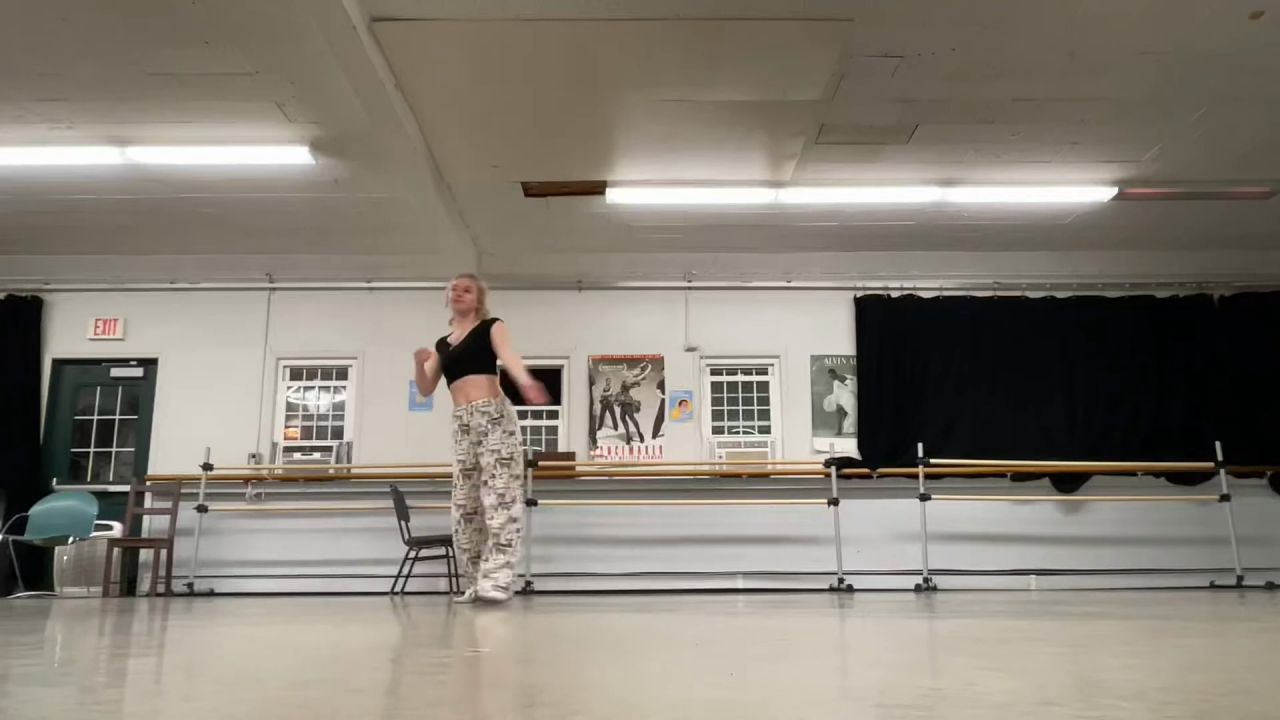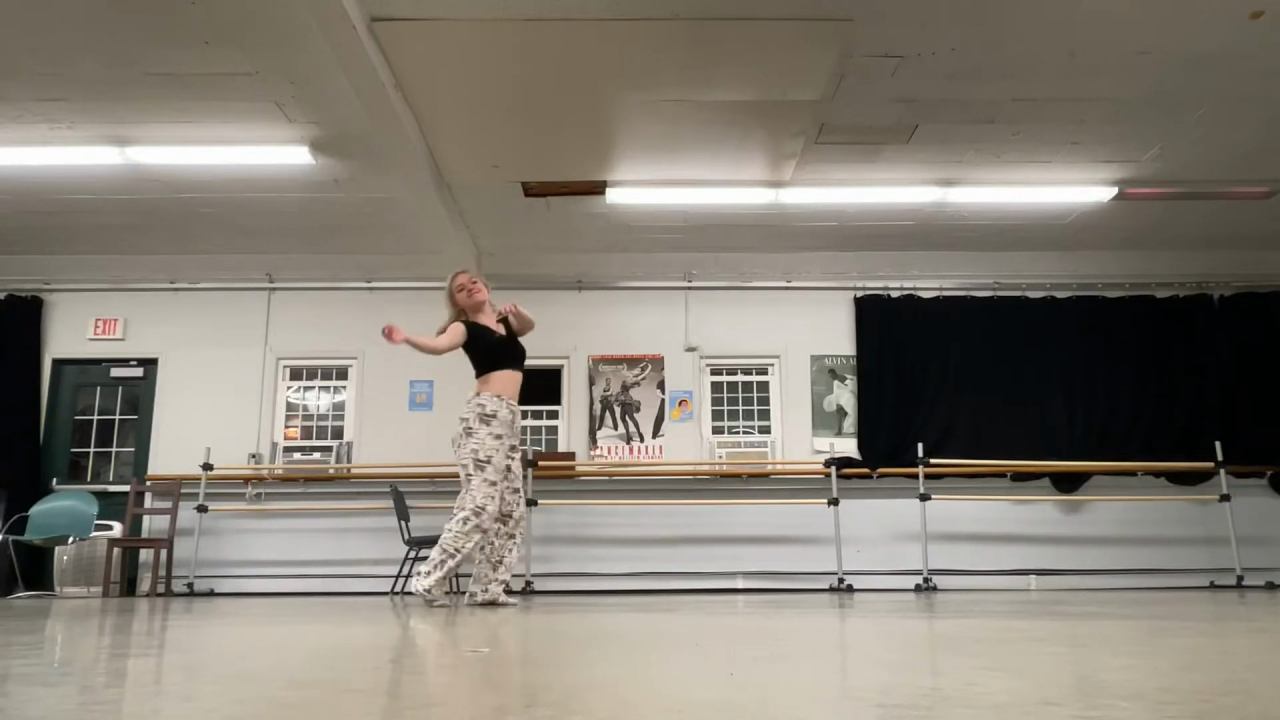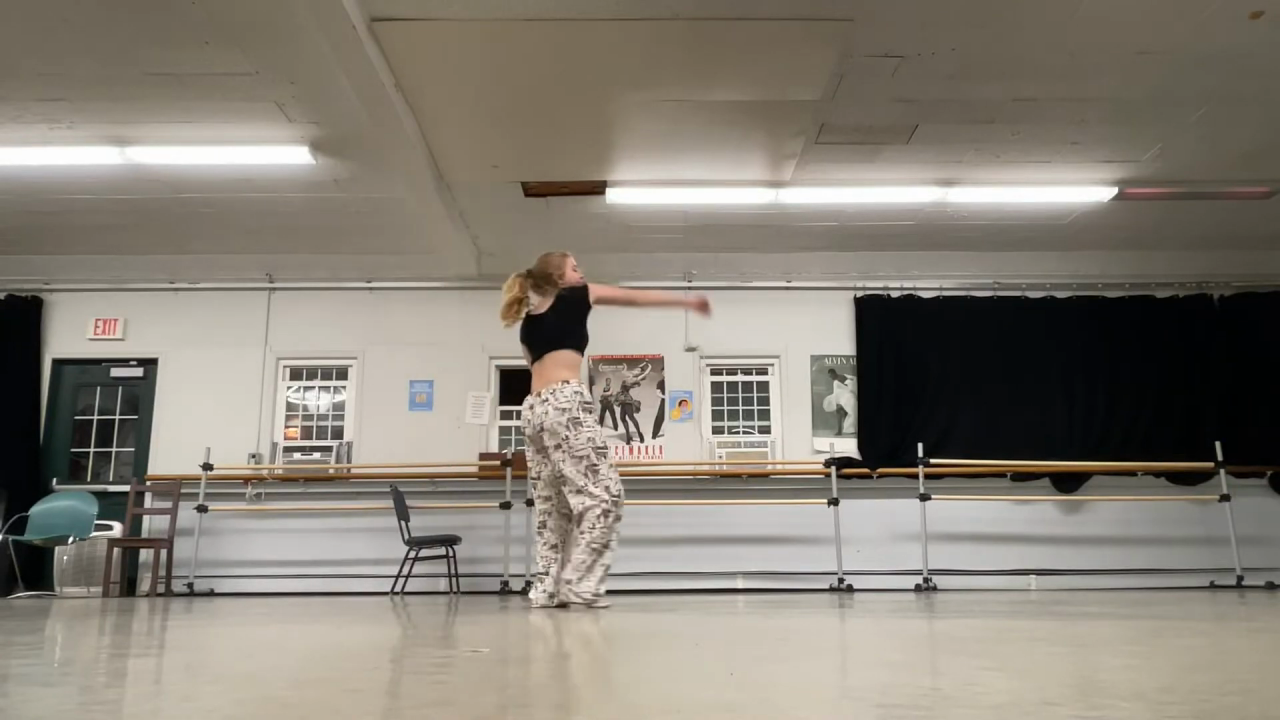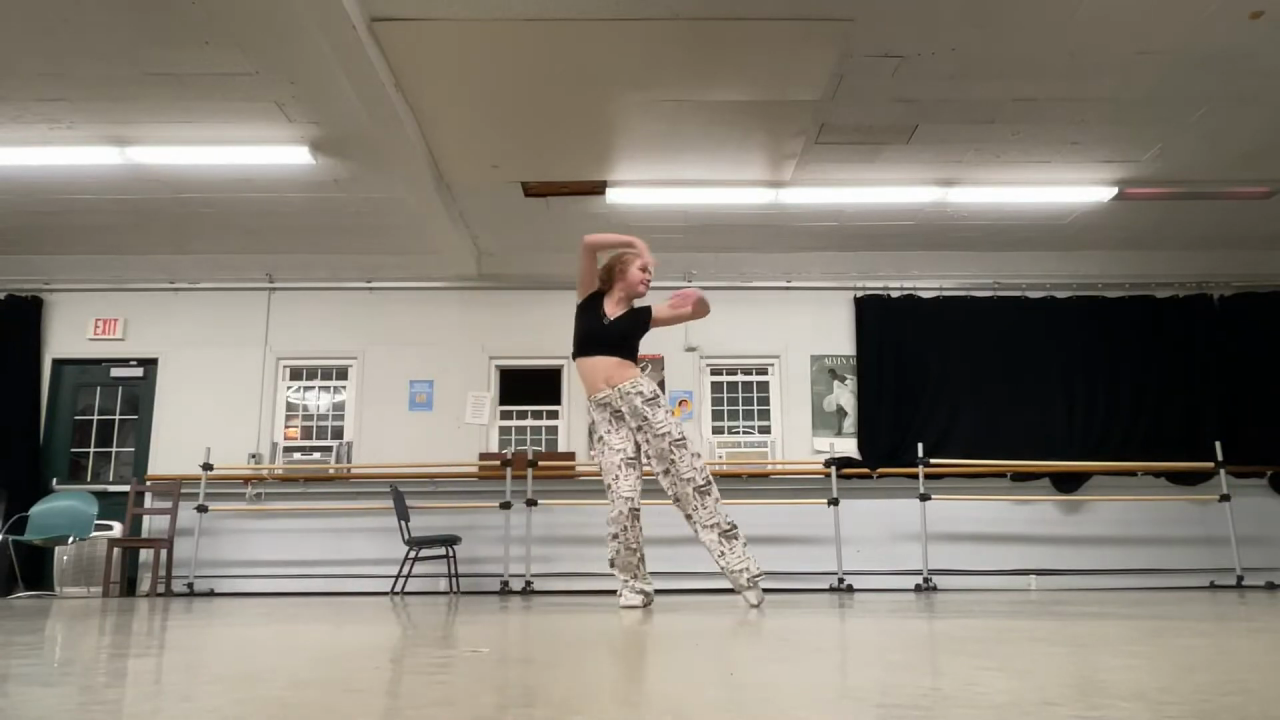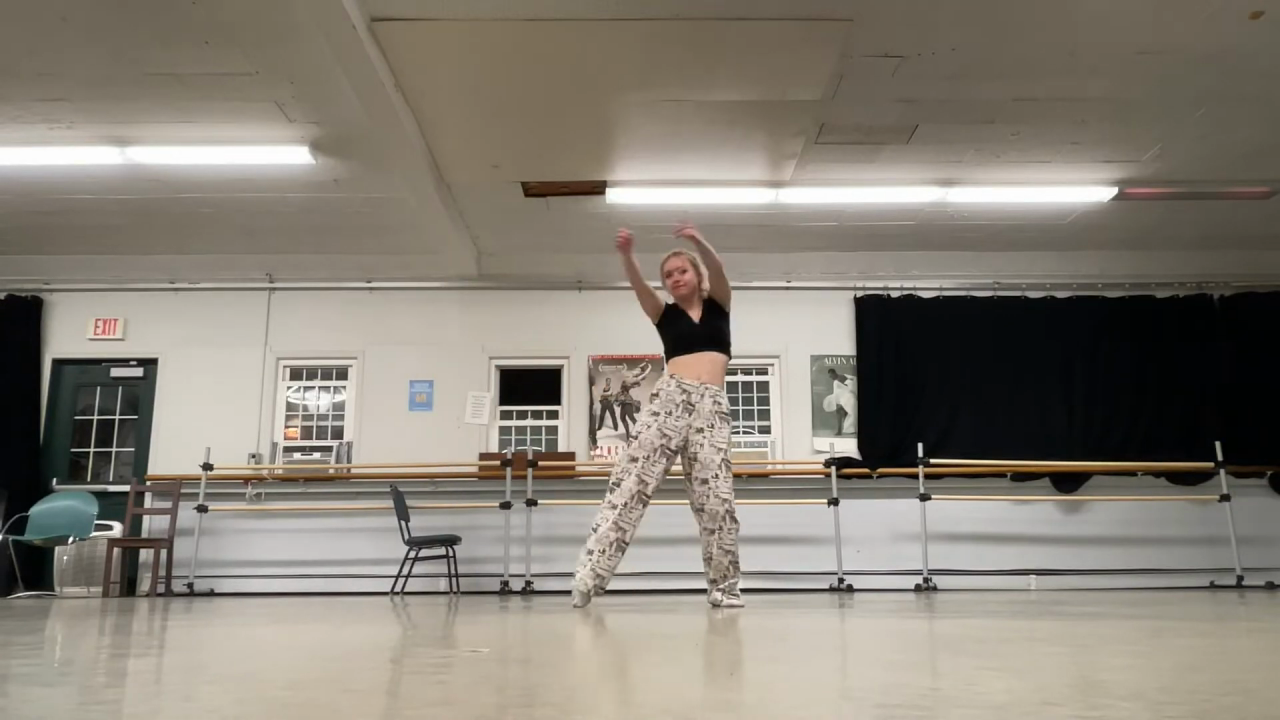
dt=1s
person 1, frame 1
left shoulder: (492, 328)
right shoulder: (443, 345)
left elbow: (510, 357)
right elbow: (426, 390)
left wrist: (525, 381)
right wrist: (420, 363)
left hip: (496, 418)
right hip: (462, 426)
left knee: (500, 500)
right knee: (465, 509)
left ankle: (497, 581)
right ankle: (479, 584)
person 1, frame 2
left shoulder: (508, 323)
right shoulder: (464, 327)
left elbow: (527, 325)
right elbow: (438, 346)
left wrist: (513, 311)
right wrist: (406, 338)
left hip: (507, 421)
right hip: (485, 415)
left knee: (510, 509)
right knee: (481, 504)
left ankle: (489, 586)
right ankle: (430, 580)
person 1, frame 3
left shoulder: (528, 323)
right shoulder: (574, 296)
right elbow: (635, 296)
right wrist: (686, 301)
left hip: (533, 409)
right hip: (568, 404)
left knee: (551, 507)
right knee: (602, 496)
left ankle: (547, 588)
right ankle: (580, 584)
person 1, frame 4
left shoulder: (643, 315)
right shoulder: (589, 299)
left elbow: (700, 311)
right elbow: (590, 243)
left wrist: (695, 294)
right wrist: (636, 243)
left hip: (642, 399)
right hip: (604, 411)
left knee: (693, 483)
right knee: (624, 499)
left ankle: (742, 570)
right ankle: (632, 585)
person 1, frame 5
left shoulder: (719, 304)
right shoulder: (664, 314)
left elbow: (716, 267)
right elbow: (638, 286)
left wrist: (698, 240)
right wrist: (627, 255)
left hip: (713, 406)
right hip: (670, 399)
left knee: (717, 499)
right knee: (629, 484)
left ankle: (723, 586)
right ankle: (590, 574)
